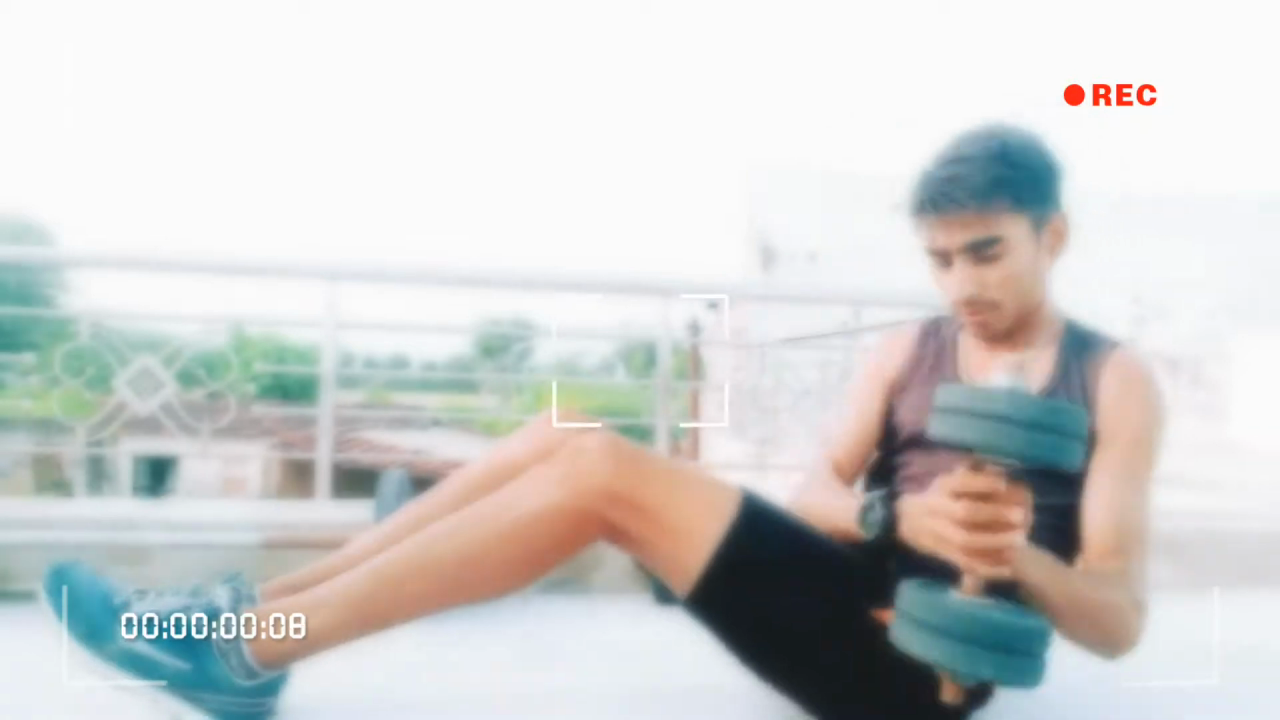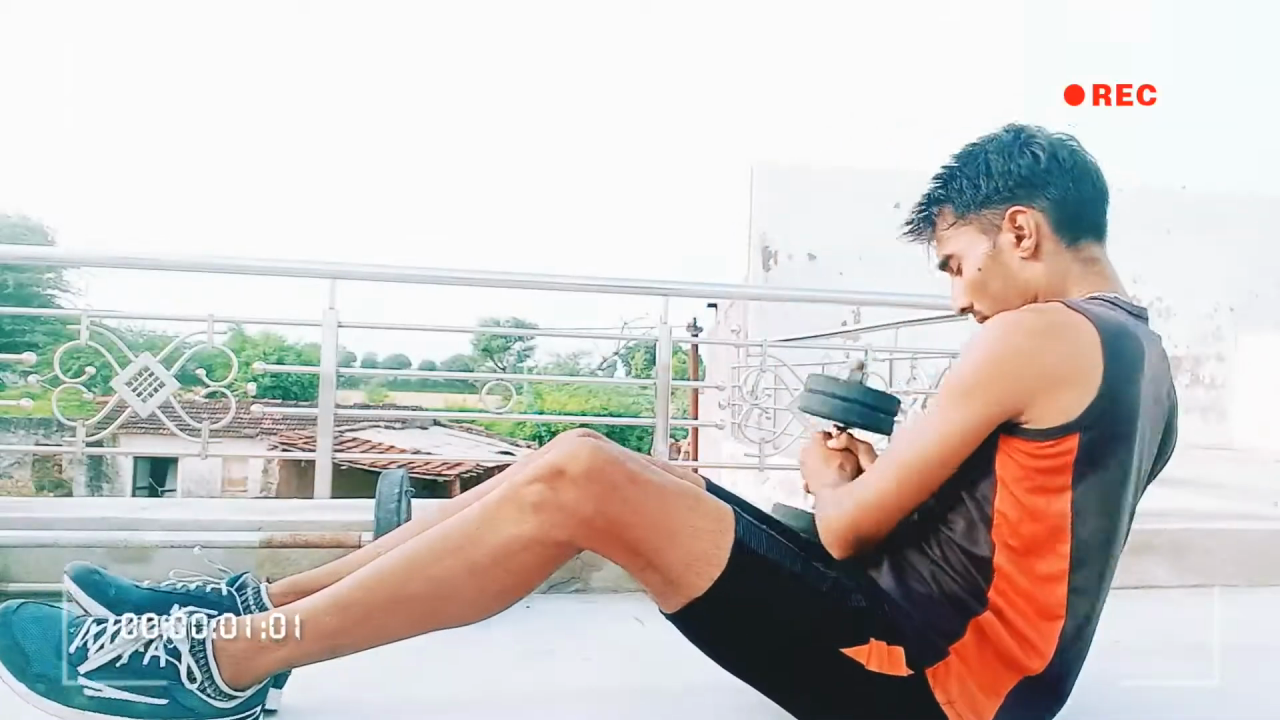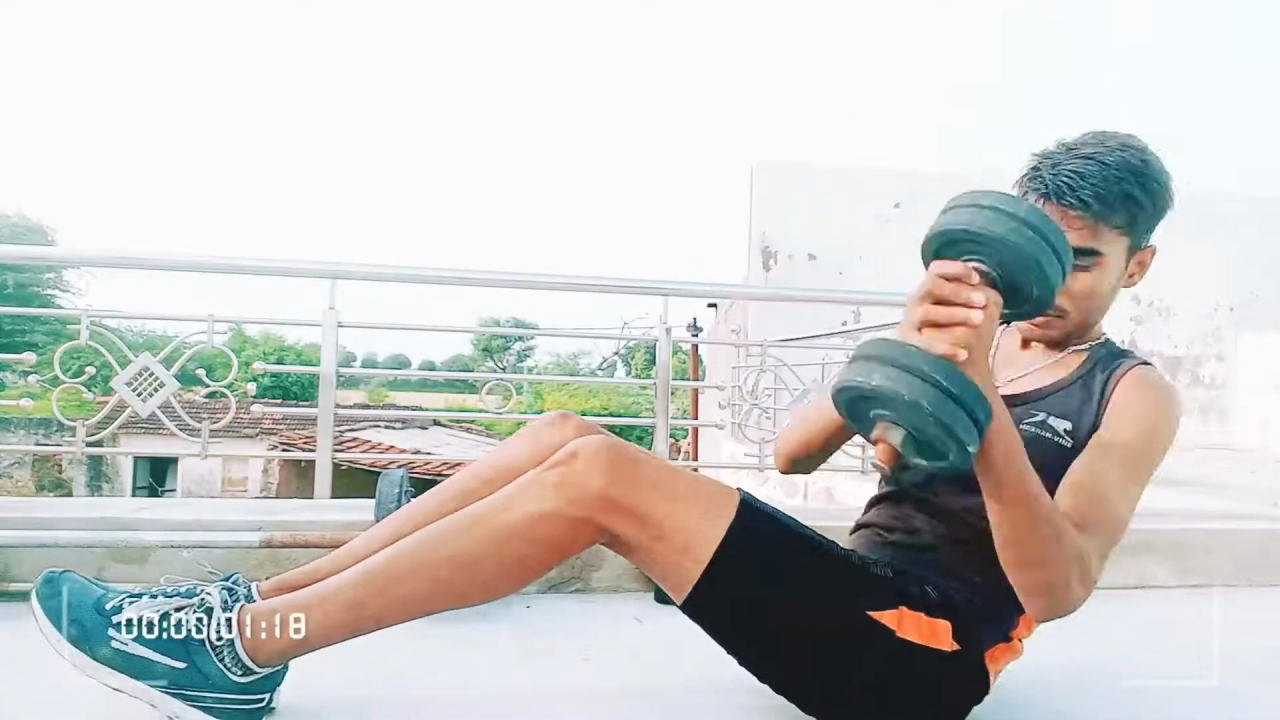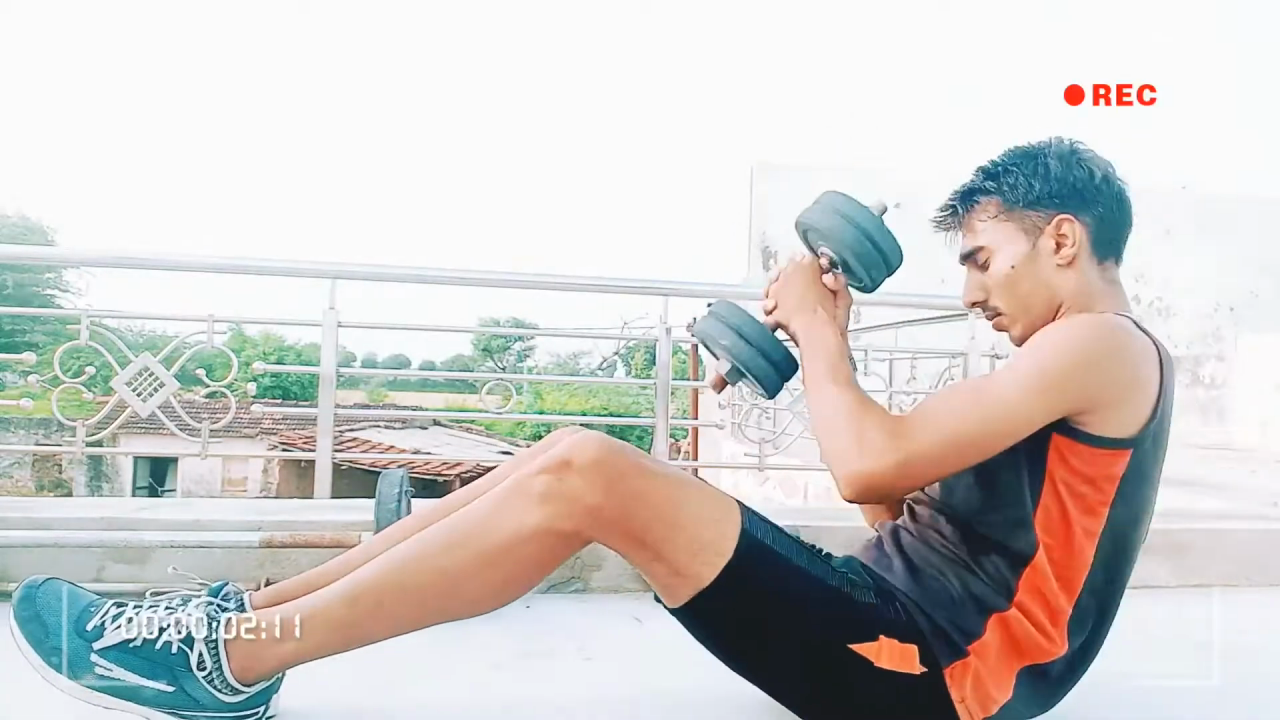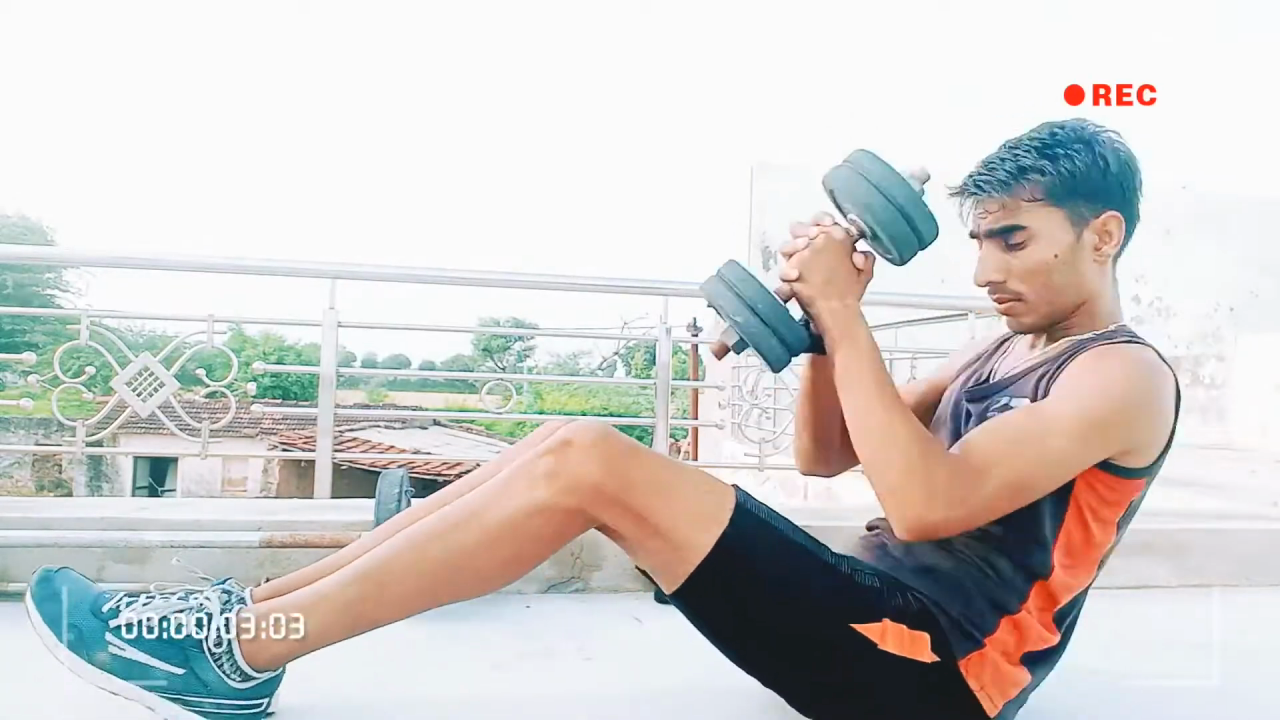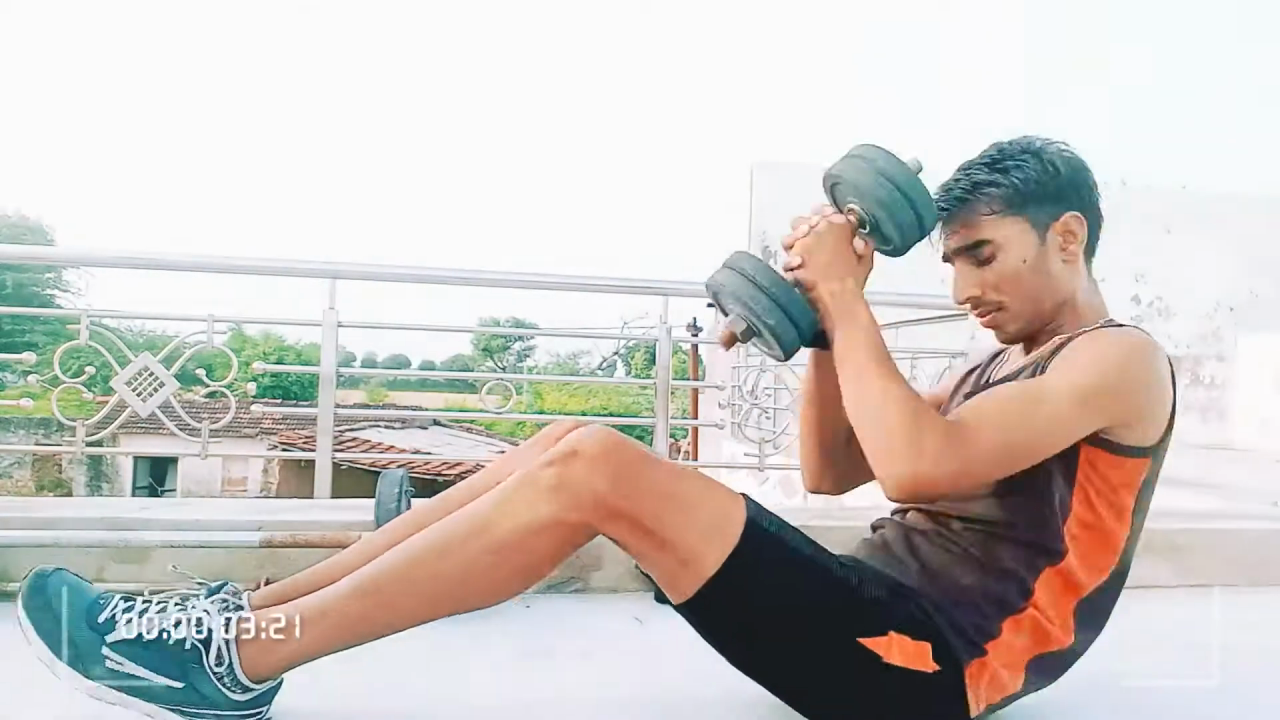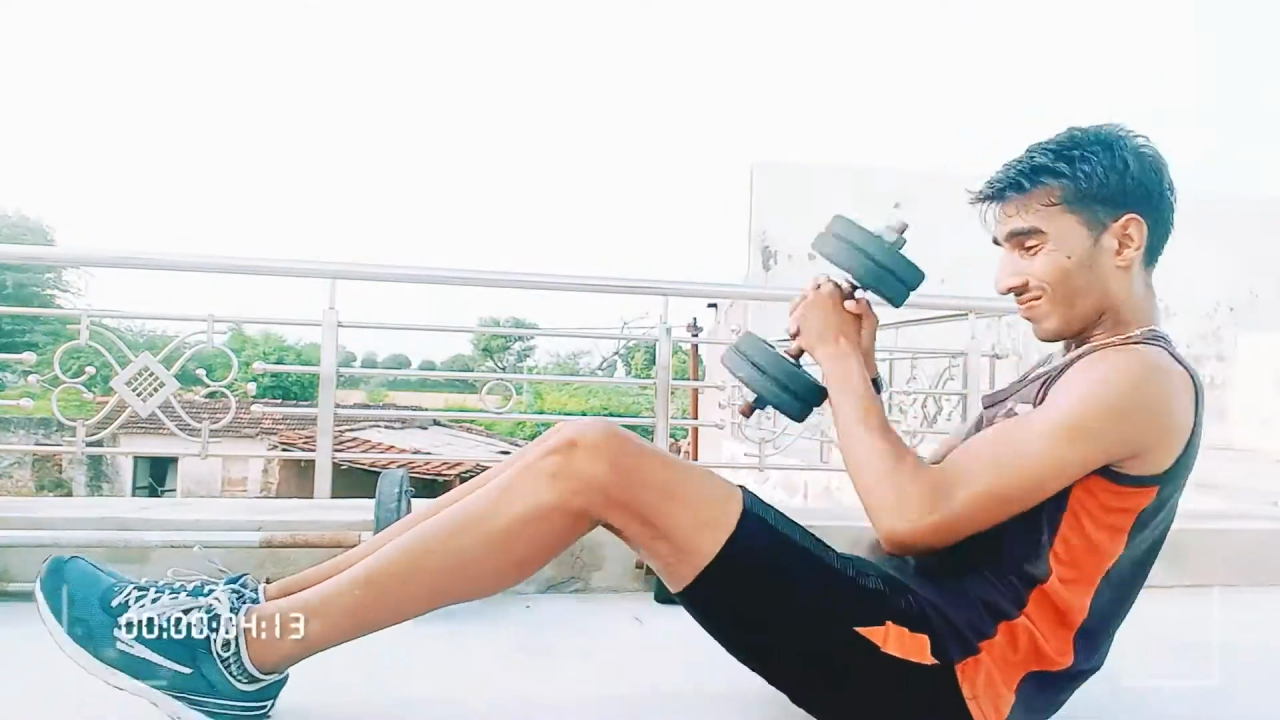
dt=0.7s
person 1, frame 1
left shoulder: (1114, 383)
right shoulder: (910, 349)
left elbow: (1117, 623)
right elbow: (816, 497)
left wrist: (1016, 555)
right wrist: (894, 513)
right hip: (849, 601)
left knee: (598, 471)
right knee: (560, 443)
right ankle: (251, 613)
person 1, frame 2
left shoulder: (1040, 337)
right shoulder: (1132, 357)
left elbow: (848, 524)
left wrist: (831, 479)
right wrist: (887, 478)
left knee: (575, 490)
right knee: (581, 464)
right ankle: (260, 604)
person 1, frame 3
left shoulder: (1133, 401)
right shoulder: (941, 335)
left elbow: (1050, 585)
right elbow: (792, 452)
left wrist: (982, 395)
right hip: (854, 603)
left knee: (595, 474)
right knee: (561, 438)
right ankle: (255, 603)
person 1, frame 4
left shoulder: (1106, 351)
right shoulder: (1064, 369)
left elbow: (868, 472)
right elbow: (886, 481)
left wrist: (820, 330)
right wrist: (824, 340)
right hip: (879, 619)
left knee: (585, 474)
right knee: (573, 461)
right ankle: (250, 609)
person 1, frame 5
left shoulder: (1127, 380)
right shoulder: (995, 343)
left elbow: (924, 505)
right elbow: (822, 453)
left wrist: (849, 320)
right wrist: (825, 326)
right hip: (865, 616)
left knee: (589, 463)
right knee: (565, 446)
right ankle: (252, 609)
person 1, frame 6
left shoulder: (1124, 366)
right shoulder: (1007, 362)
left elbow: (912, 470)
right elbow: (829, 471)
left wrist: (846, 295)
right wrist: (824, 330)
right hip: (873, 614)
left knee: (594, 469)
right knee: (571, 448)
right ankle: (246, 612)
person 1, frame 7
left shoulder: (1143, 381)
right shoulder: (1057, 365)
left elbow: (912, 519)
left wrist: (842, 367)
right wrist: (863, 372)
right hip: (886, 626)
left knee: (597, 462)
right knee: (582, 454)
right ankle: (256, 604)
